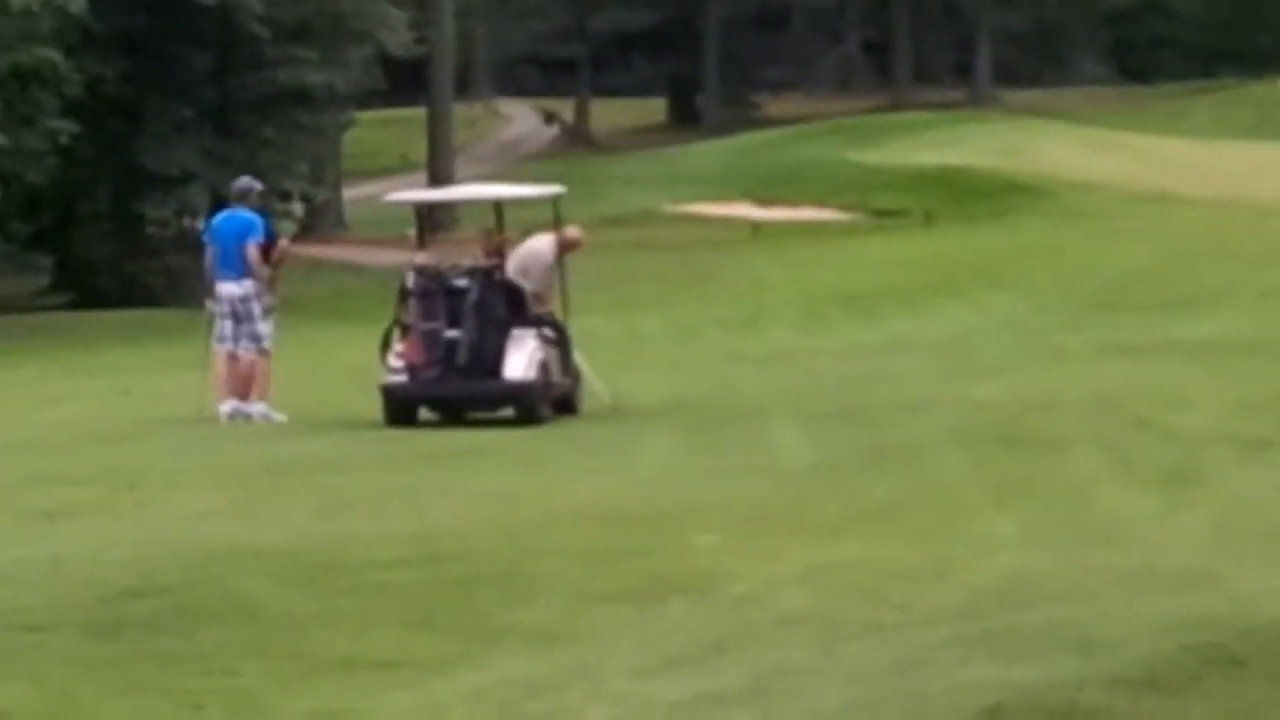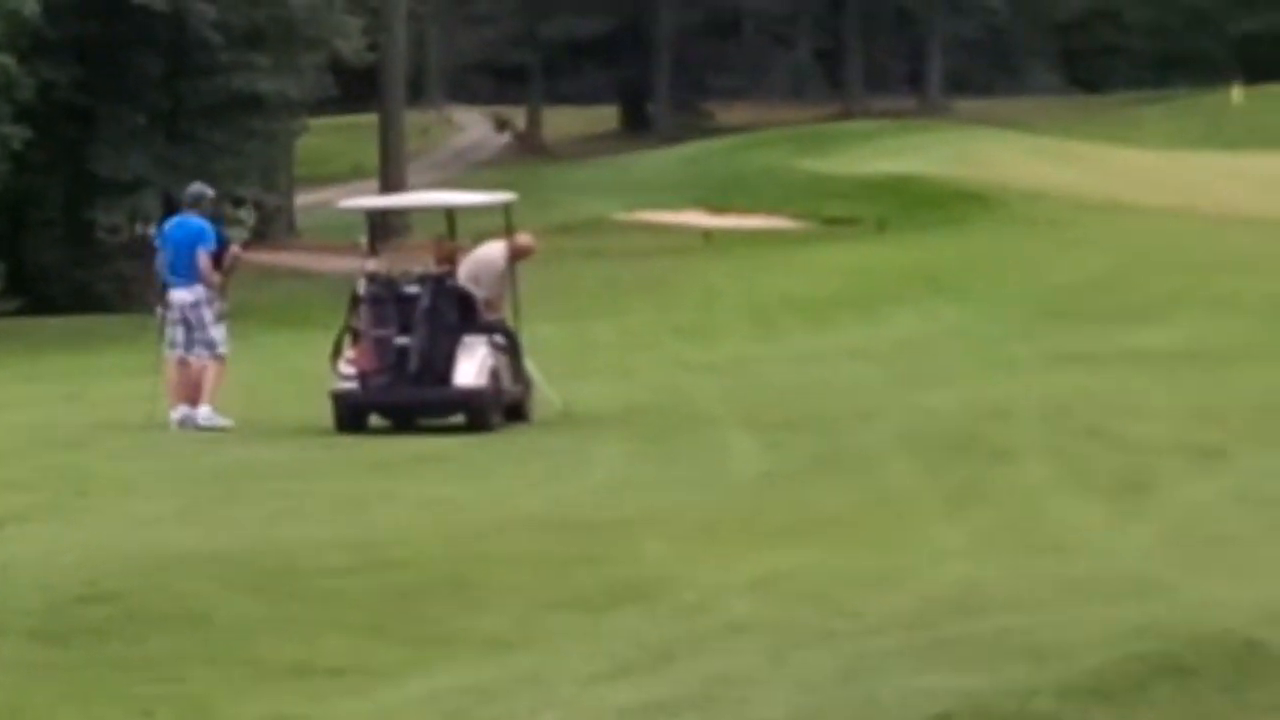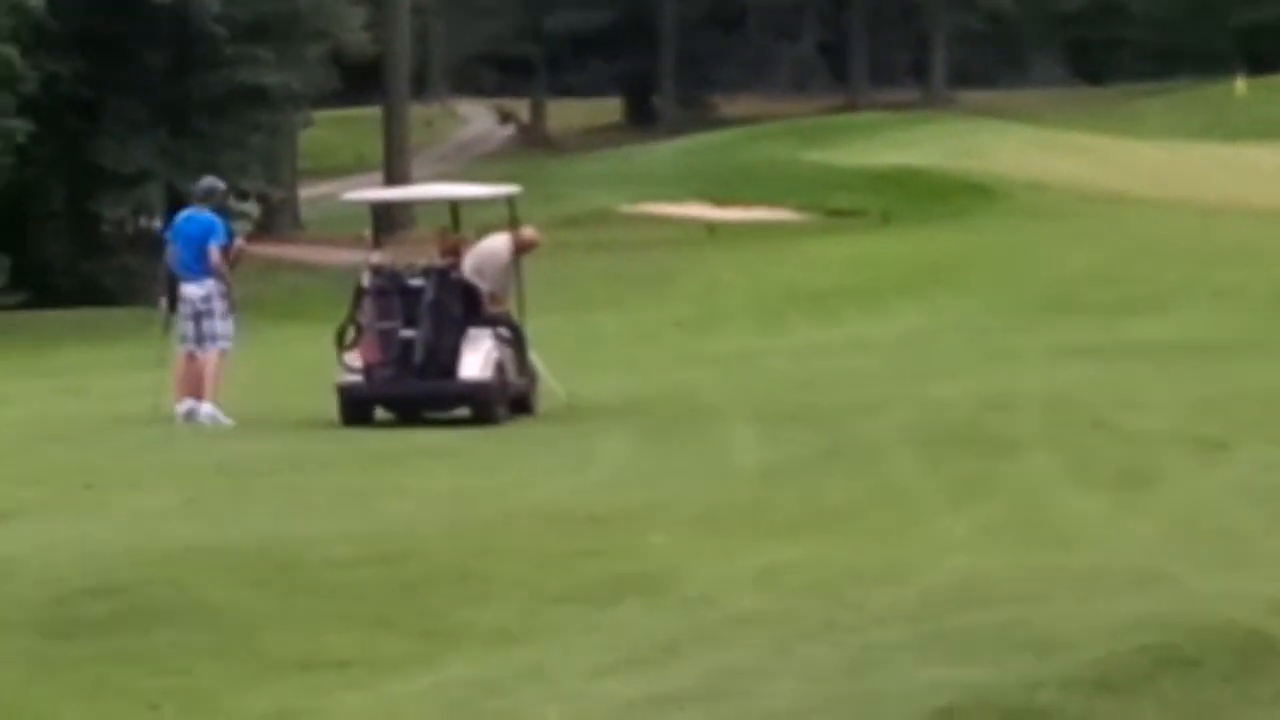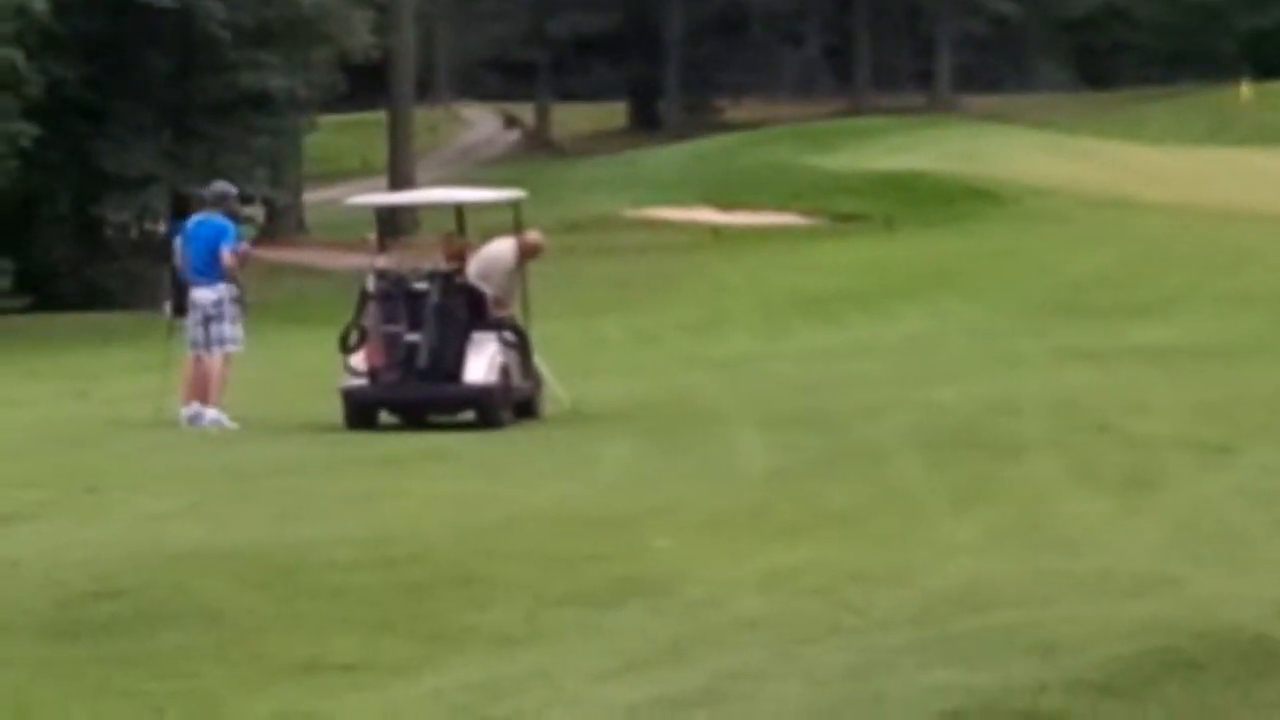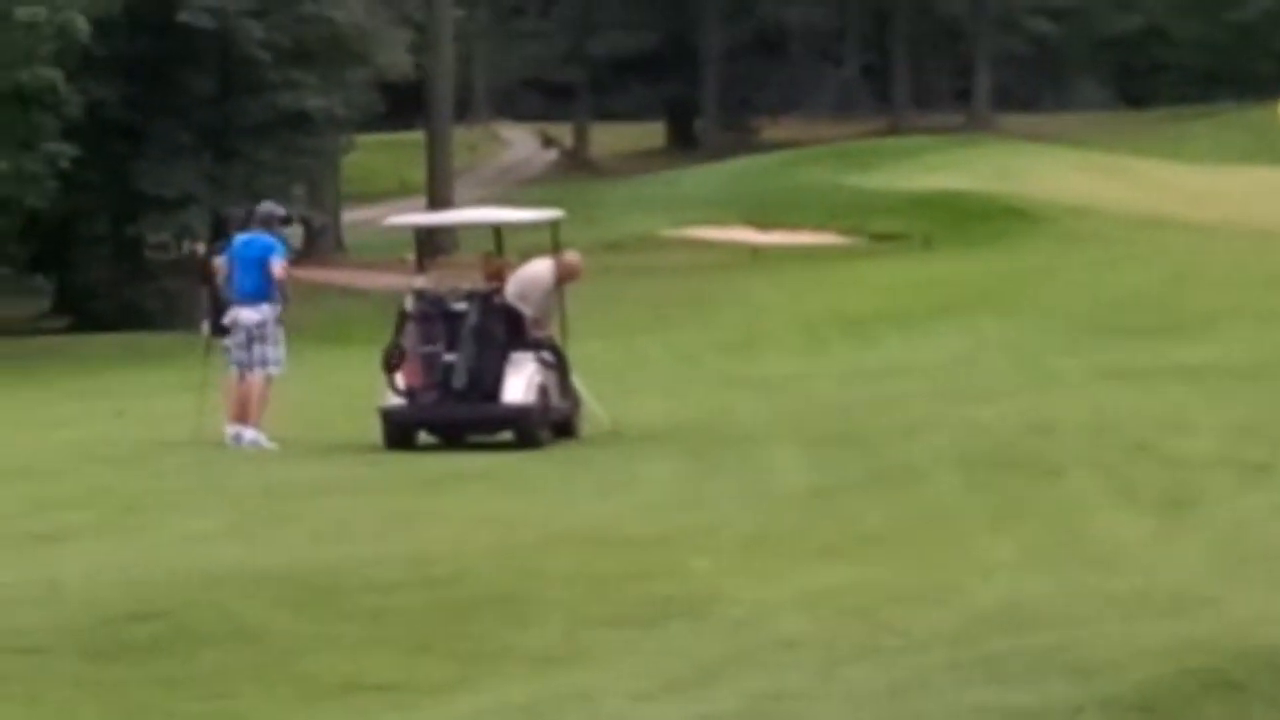
dt=0.2s
person 1, frame 1
left shoulder: (216, 221)
right shoulder: (253, 220)
left elbow: (209, 261)
right elbow: (254, 259)
left wrist: (215, 287)
right wrist: (267, 290)
left hip: (222, 288)
right hip: (247, 287)
left knee: (224, 348)
right knee: (261, 347)
left ankle: (227, 404)
right ankle: (259, 405)
person 1, frame 2
left shoulder: (168, 226)
right shoulder: (203, 227)
left elbow: (160, 264)
right elbow: (205, 267)
right wrist: (218, 296)
left hip: (174, 294)
right hip: (198, 293)
left knee: (176, 354)
right knee: (214, 351)
left ankle: (178, 411)
right ankle: (205, 410)
person 1, frame 3
left shoulder: (179, 219)
right shoulder: (213, 222)
left elbow: (169, 257)
right elbow: (216, 261)
right wrist: (228, 286)
left hip: (185, 288)
right hip: (209, 287)
left knee: (186, 348)
right knee: (215, 347)
left ankle: (184, 404)
right ankle: (207, 406)
person 1, frame 4
left shoulder: (191, 223)
right shoulder: (225, 226)
left elbow: (178, 259)
right elbow: (229, 263)
right wrist: (238, 286)
left hip: (196, 292)
right hip: (220, 291)
left knee: (195, 351)
right knee: (221, 351)
left ankle: (189, 408)
right ankle: (213, 411)
person 1, frame 5
left shoulder: (236, 241)
right shoulder: (273, 244)
left elbow: (221, 276)
right elbow: (279, 275)
right wrist: (282, 299)
left hip: (239, 311)
right hip: (263, 311)
left knee: (239, 372)
right knee: (263, 372)
left ankle: (233, 428)
right ankle: (252, 431)
